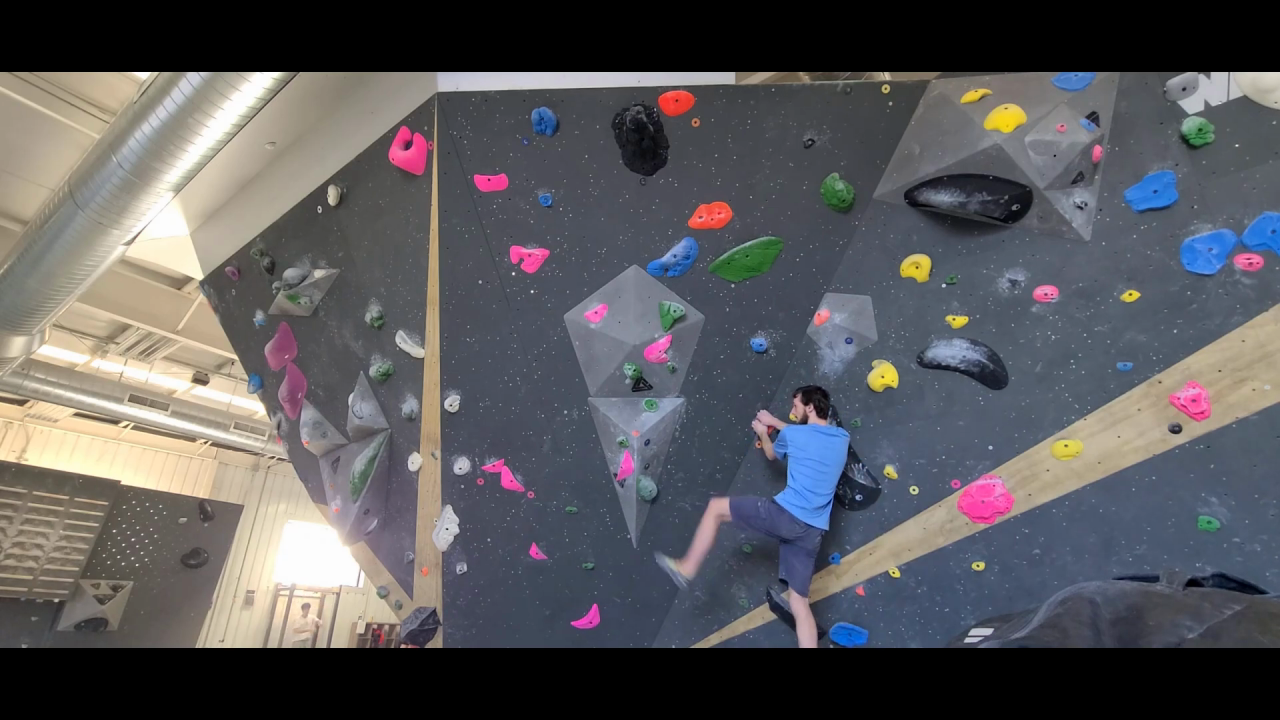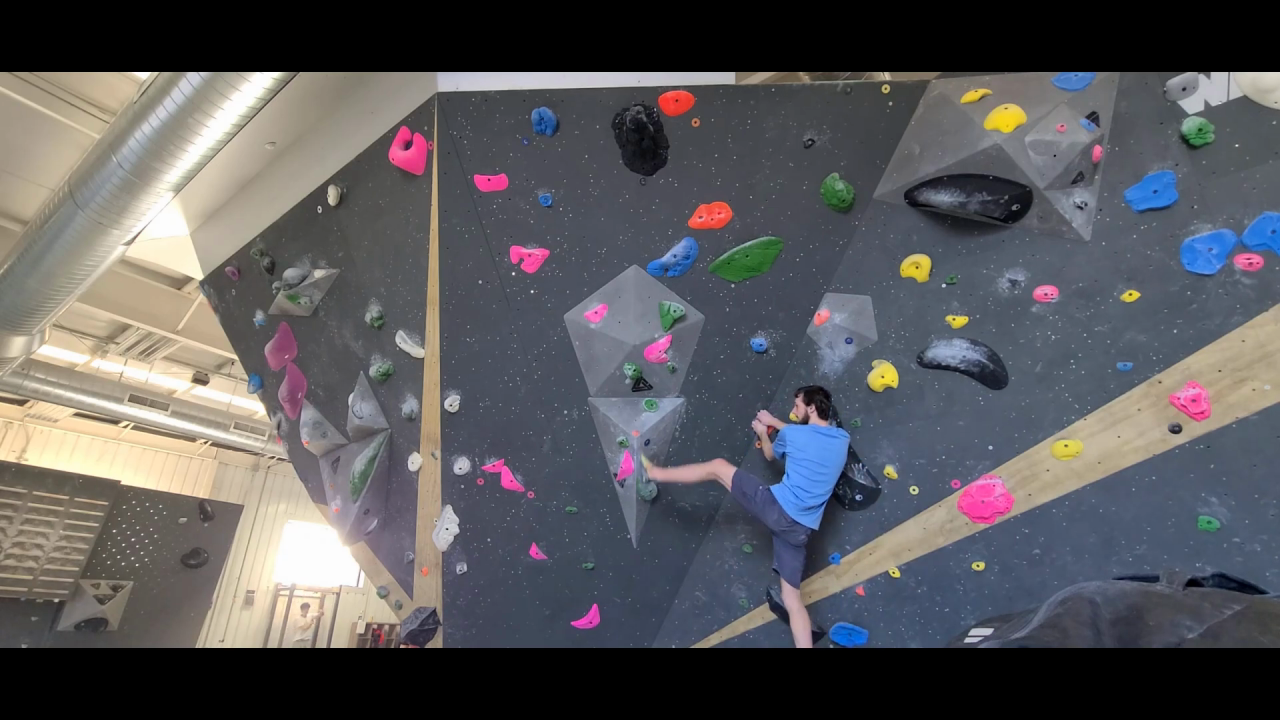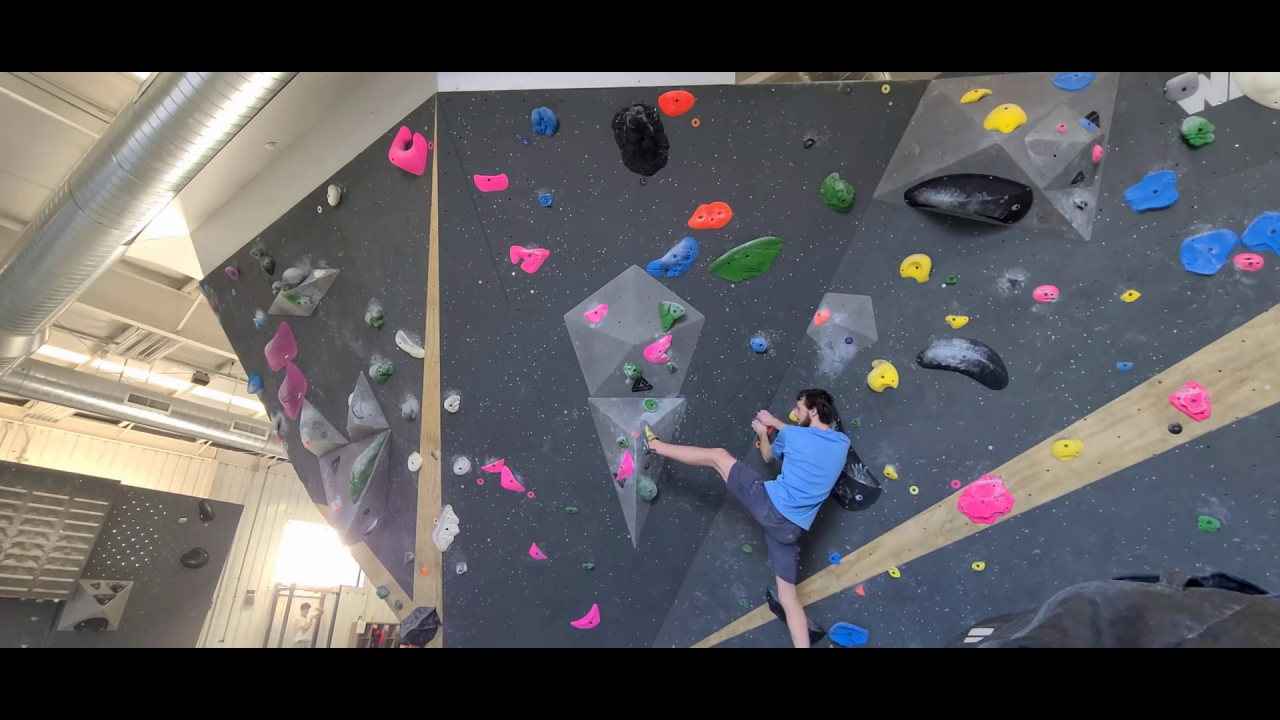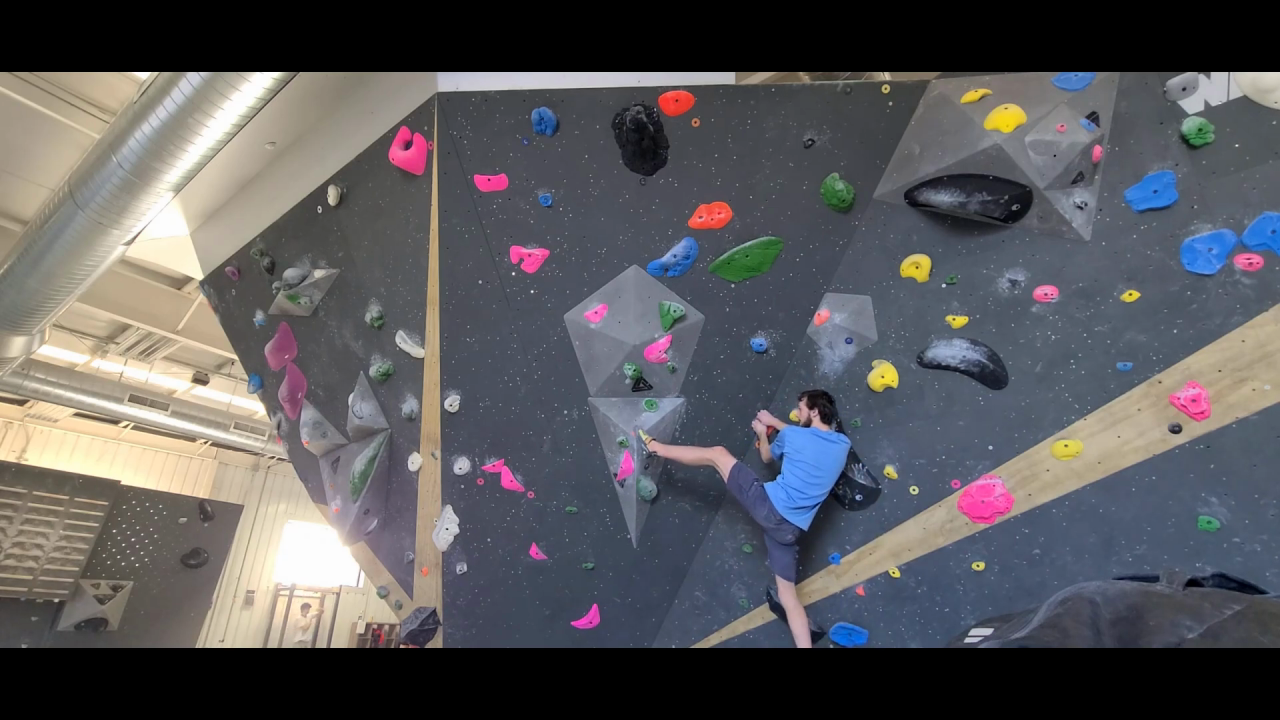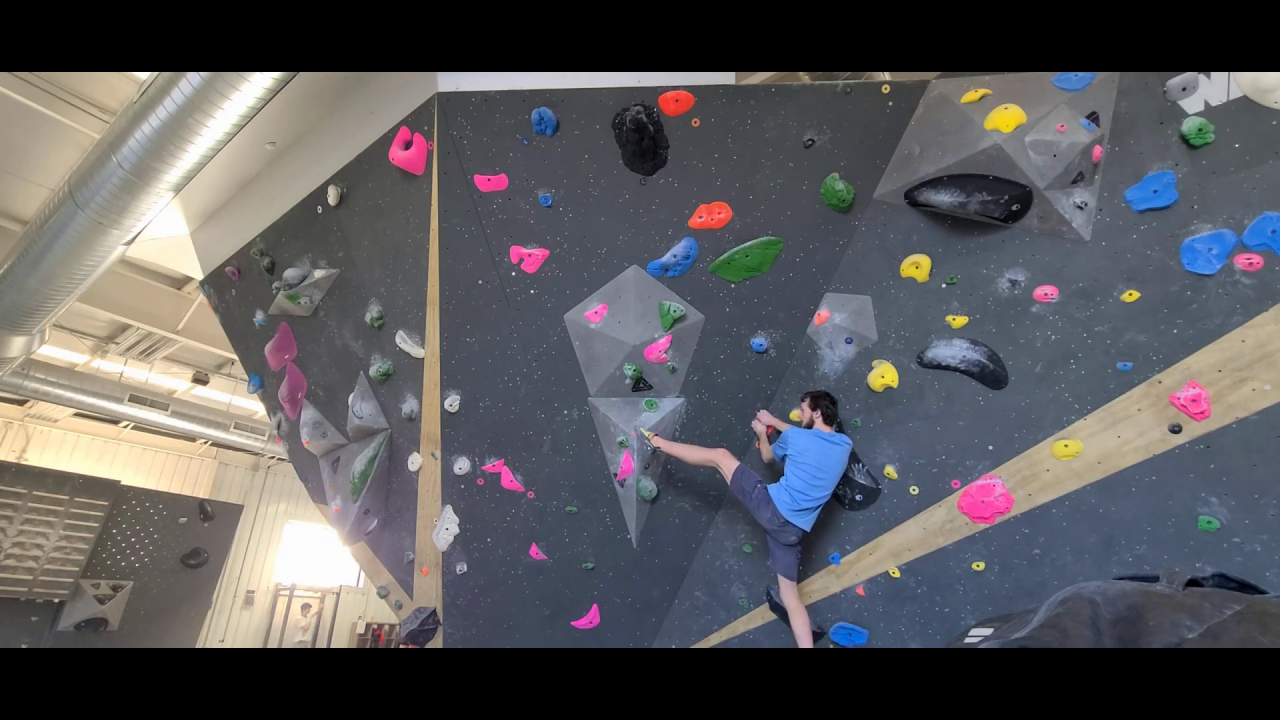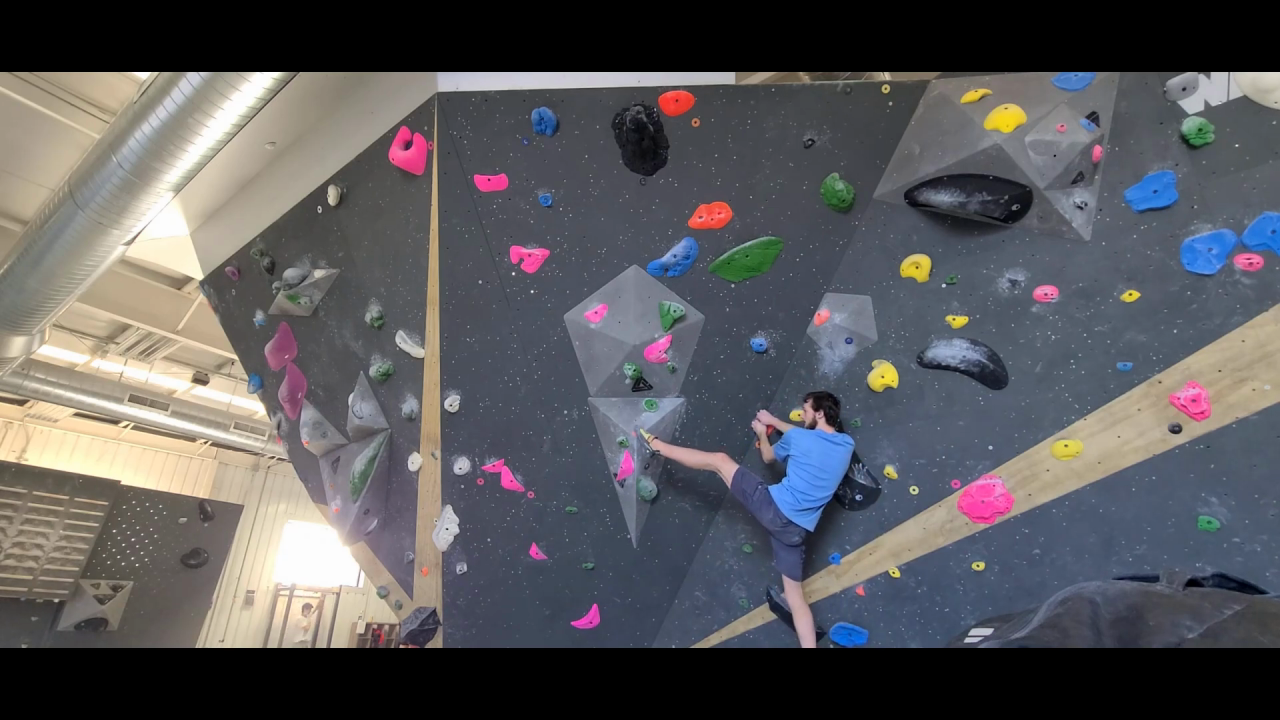
dt=0.2s
person 1, frame 1
left shoulder: (793, 435)
right shoulder: (842, 438)
left elbow: (771, 454)
left wrist: (762, 434)
right wrist: (776, 424)
left hip: (785, 515)
right hip: (812, 531)
left knee: (716, 507)
right knee: (799, 604)
left ankle: (687, 569)
person 1, frame 2
left shoulder: (792, 434)
right shoulder: (842, 439)
left elbow: (770, 455)
left wrist: (762, 433)
right wrist: (774, 423)
left hip: (776, 508)
right hip: (800, 529)
left knee: (718, 467)
right knee: (792, 599)
left ankle: (657, 474)
person 1, frame 3
left shoulder: (791, 435)
right shoulder: (843, 443)
left elbow: (768, 456)
left wrist: (762, 433)
right wrist: (774, 423)
left hip: (769, 505)
right hip: (790, 527)
left knee: (717, 455)
right knee: (788, 597)
left ankle: (657, 446)
person 1, frame 4
left shoulder: (792, 436)
right shoulder: (843, 444)
left elbow: (767, 456)
left wrist: (762, 433)
right wrist: (774, 422)
left hip: (769, 506)
right hip: (789, 527)
left knee: (717, 454)
right knee: (788, 596)
left ankle: (656, 447)
person 1, frame 5
left shoulder: (794, 438)
right shoulder: (845, 445)
left elbow: (767, 456)
left wrist: (762, 433)
right wrist: (773, 422)
left hip: (772, 507)
right hip: (792, 528)
left knee: (720, 456)
right knee: (790, 596)
left ankle: (659, 443)
person 1, frame 6
left shoulder: (796, 439)
right shoulder: (847, 445)
left elbow: (768, 456)
left wrist: (762, 433)
right wrist: (774, 422)
left hip: (774, 508)
right hip: (795, 529)
left knee: (719, 460)
right knee: (795, 596)
left ankle: (657, 445)
